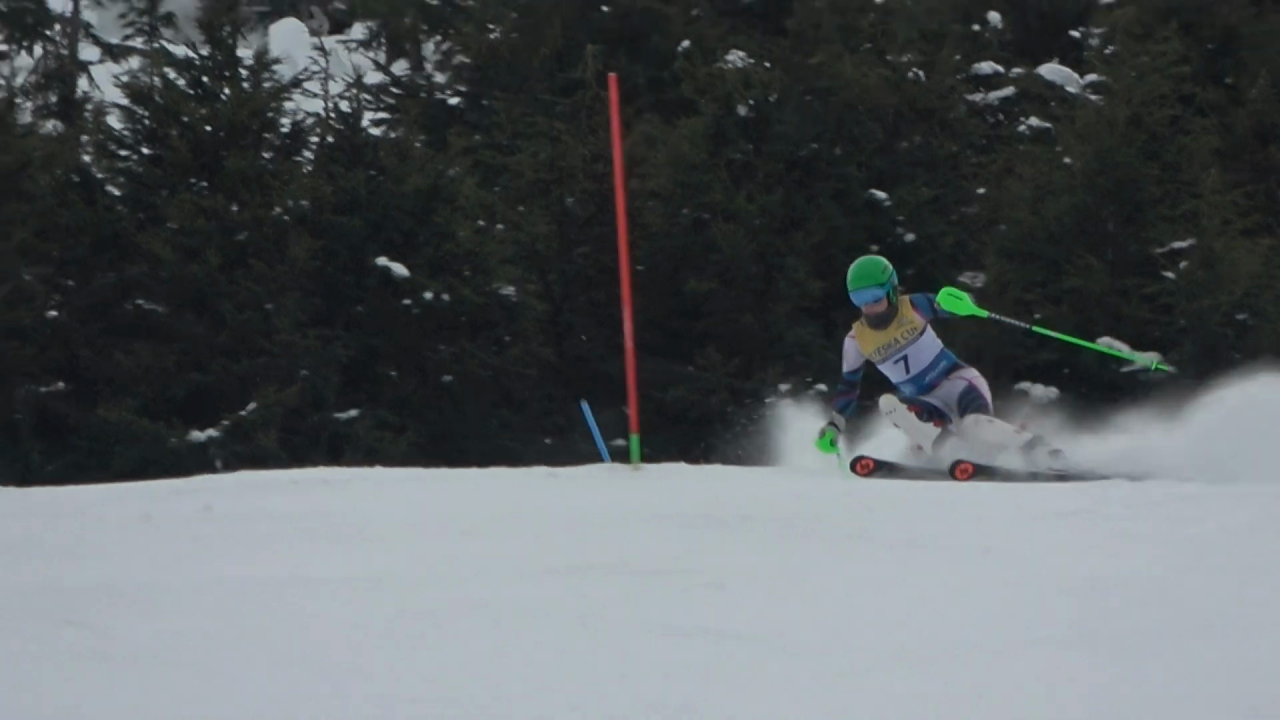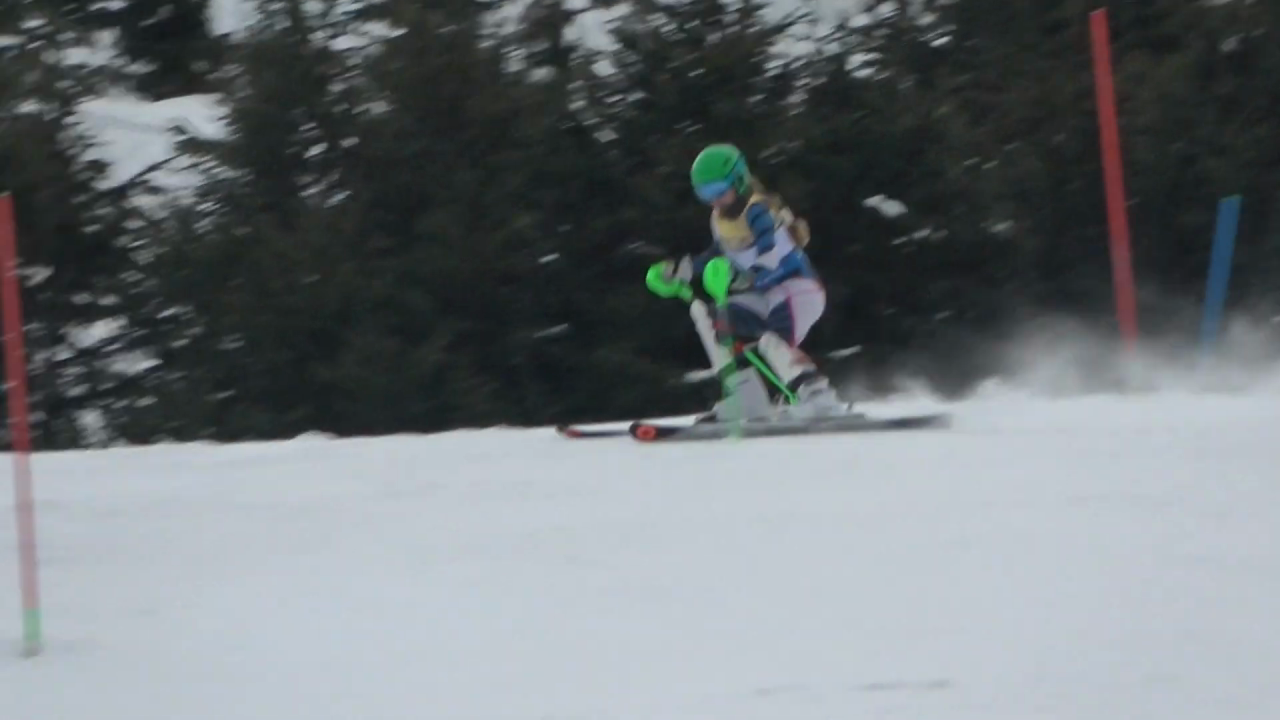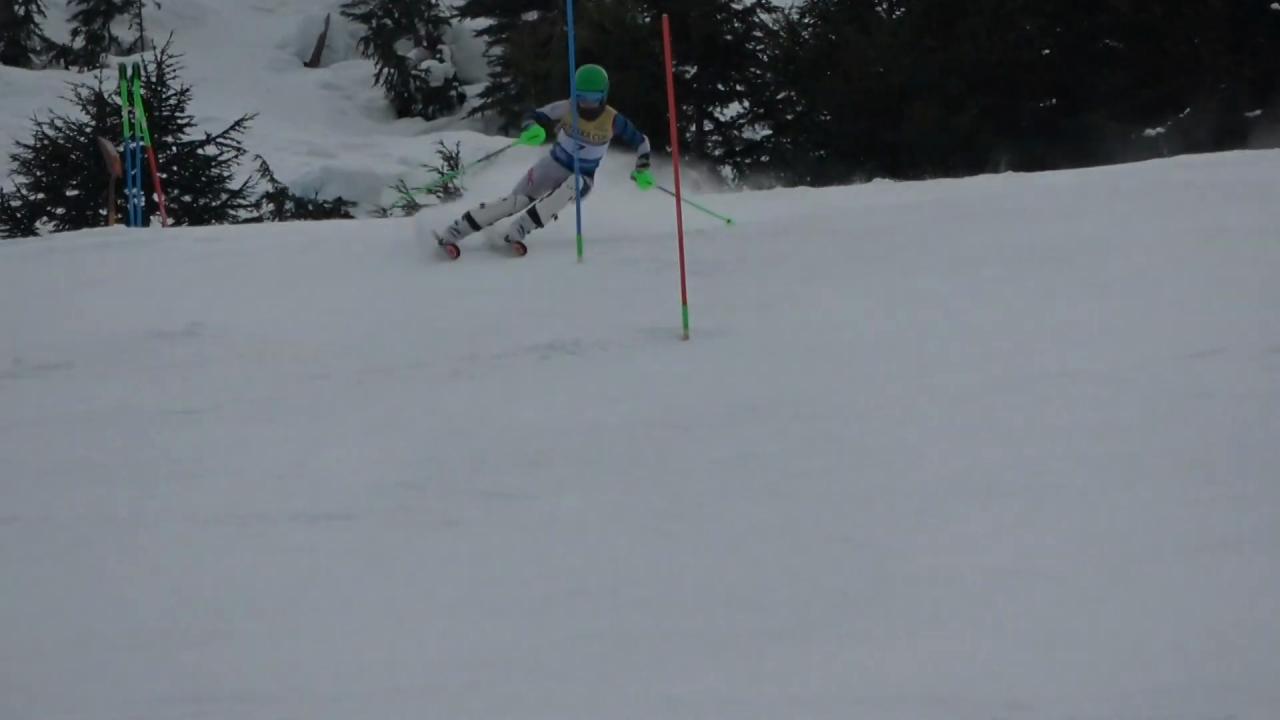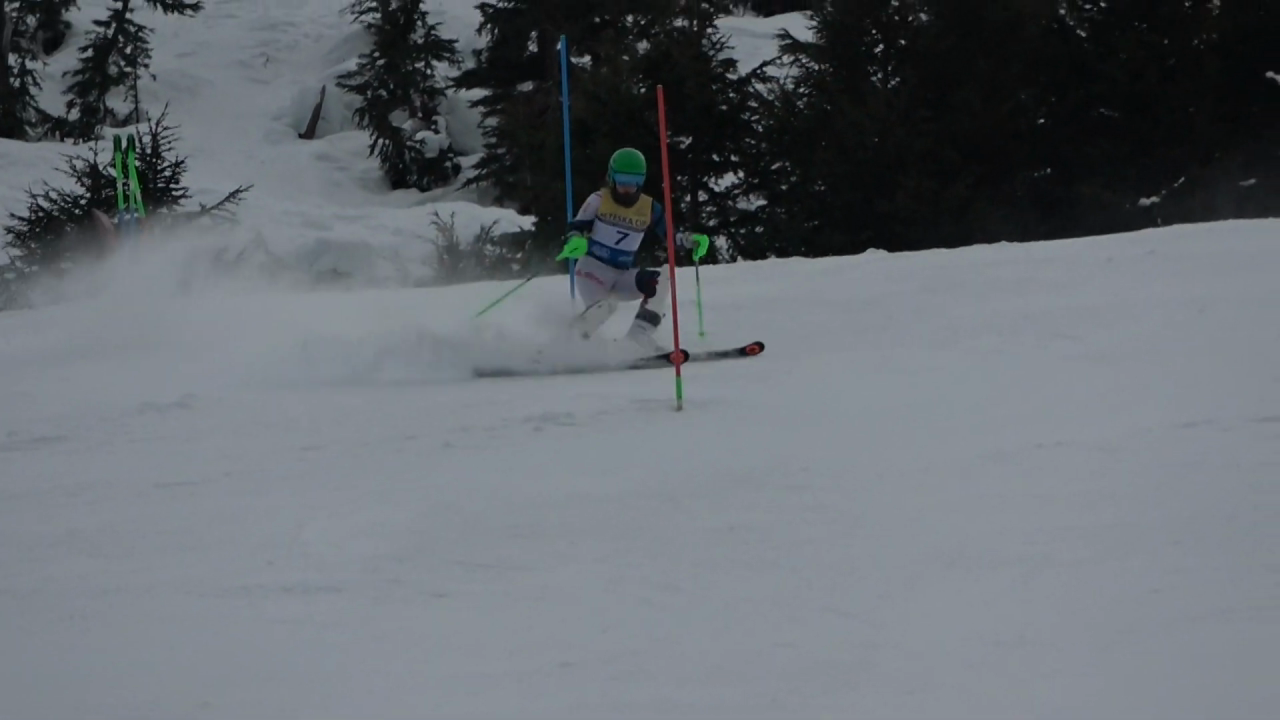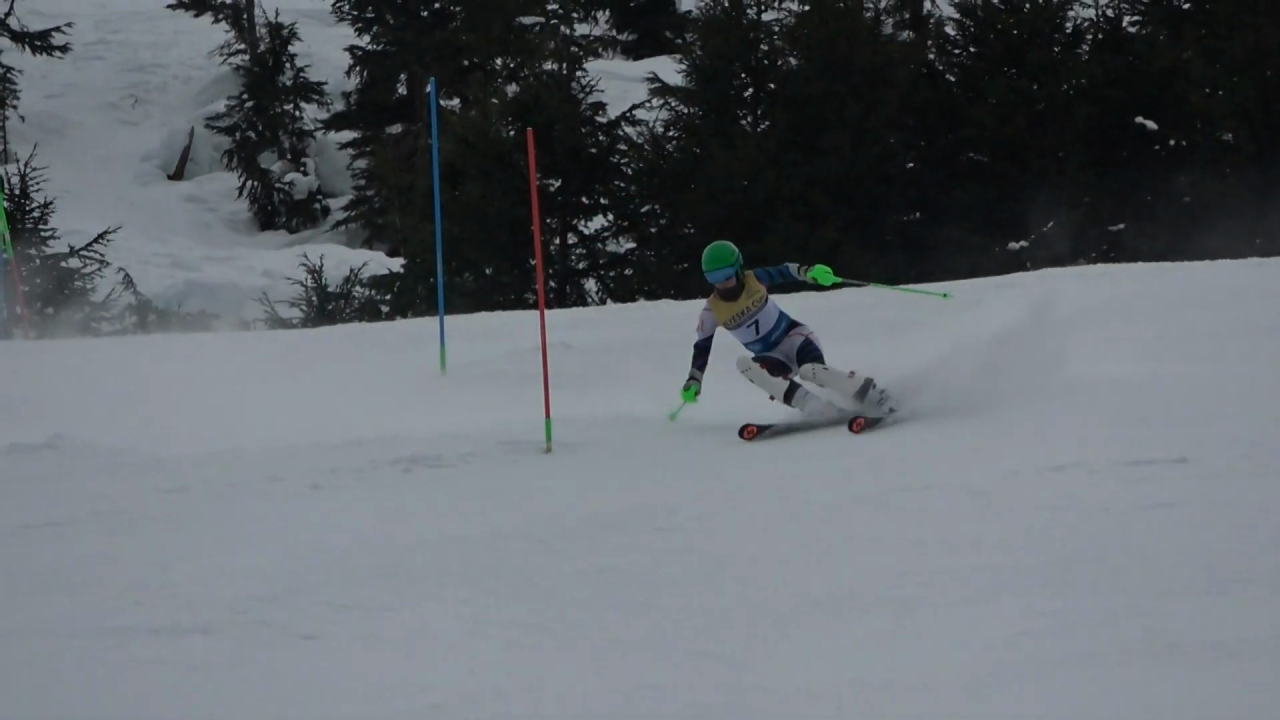
dt=0.7s
person 1, frame 1
left shoulder: (912, 305)
right shoulder: (857, 340)
right elbow: (849, 384)
right wrist: (835, 424)
left hip: (958, 381)
right hip: (929, 405)
left knee: (975, 423)
right knee: (888, 403)
left ankle: (1046, 455)
right ankle: (955, 453)
person 1, frame 2
left shoulder: (757, 211)
right shoulder: (719, 217)
left elbow: (769, 258)
right elbow: (718, 256)
left wrist: (733, 277)
right wrist: (679, 270)
left hip: (800, 292)
right hip: (767, 293)
left knee: (773, 345)
right knee: (702, 312)
left ankle: (818, 396)
right ankle: (748, 396)
person 1, frame 3
left shoulder: (613, 120)
right shoulder: (566, 108)
left elbow: (641, 141)
right elbow: (534, 118)
left wrist: (643, 168)
right wrist: (532, 130)
left hip: (581, 179)
right hip: (552, 166)
left knee: (570, 186)
right knee: (514, 201)
left ankle: (517, 232)
right ankle: (455, 232)
person 1, frame 4
left shoulder: (649, 207)
right shoulder: (598, 200)
right elbow: (574, 228)
left wrist: (693, 241)
right wrist: (574, 241)
left hip: (622, 274)
right hip: (592, 270)
left knee: (665, 275)
right knee: (604, 305)
left ankle: (638, 339)
person 1, frame 5
left shoulder: (755, 279)
right shoulder: (712, 311)
left elbow: (786, 271)
right elbow: (701, 348)
left wrist: (810, 272)
right wrist: (693, 381)
left hip: (793, 336)
right hip: (772, 359)
left knee: (811, 371)
right knee: (744, 364)
left ankle: (878, 399)
right ankle: (815, 407)
